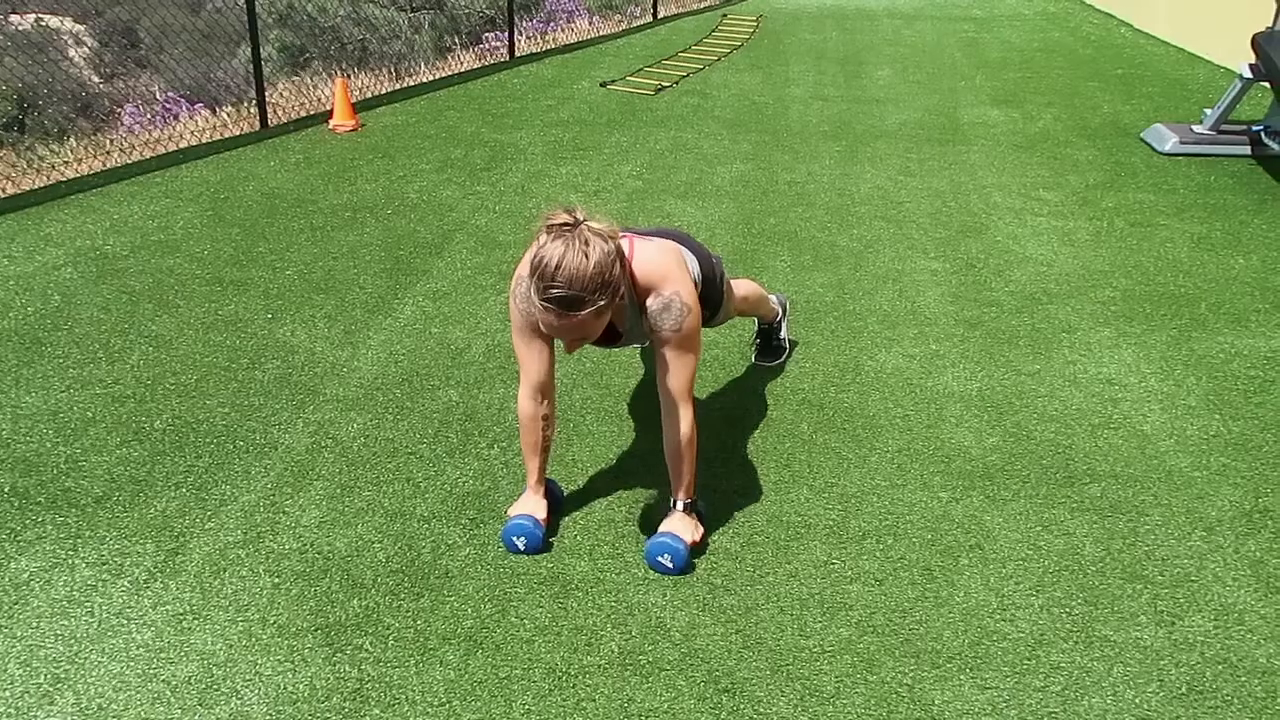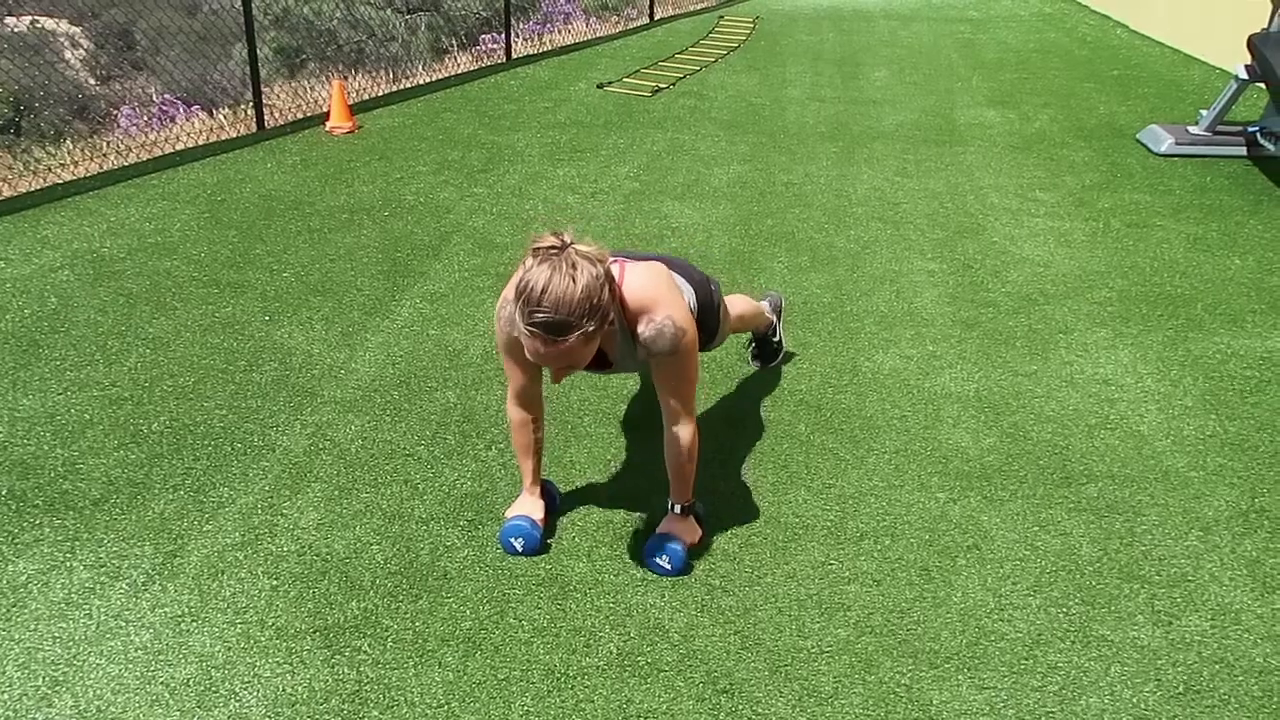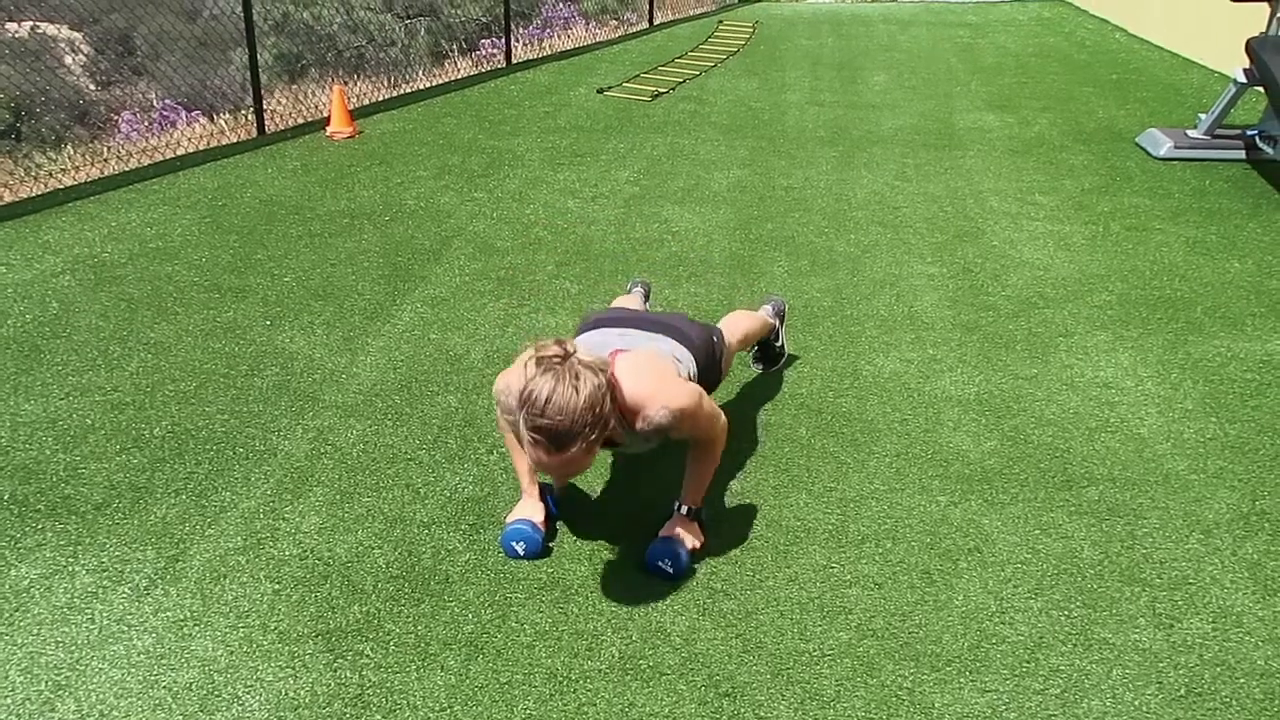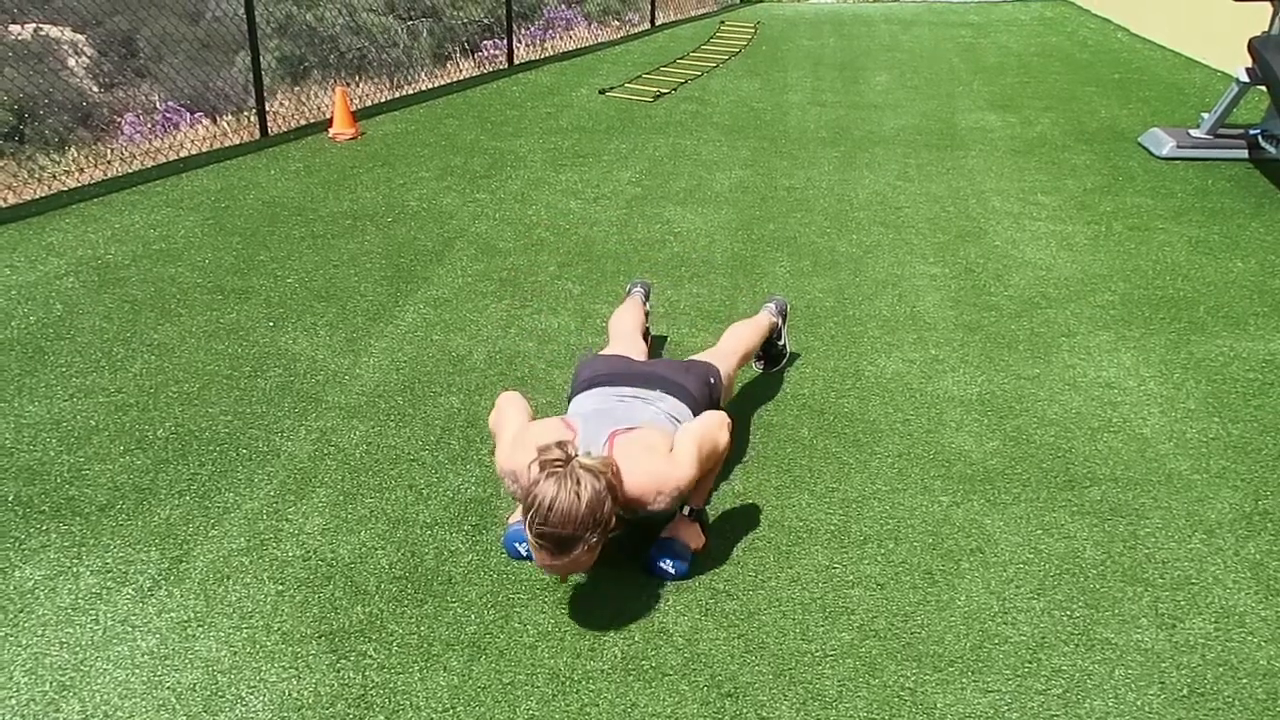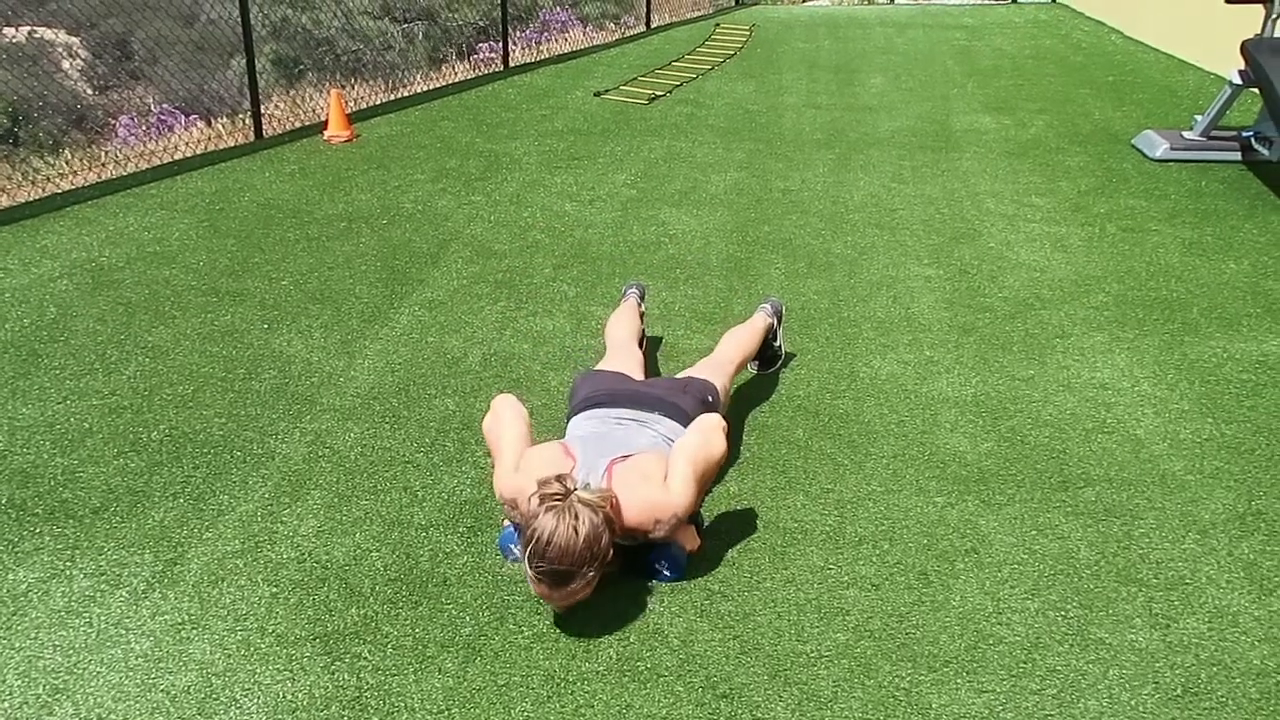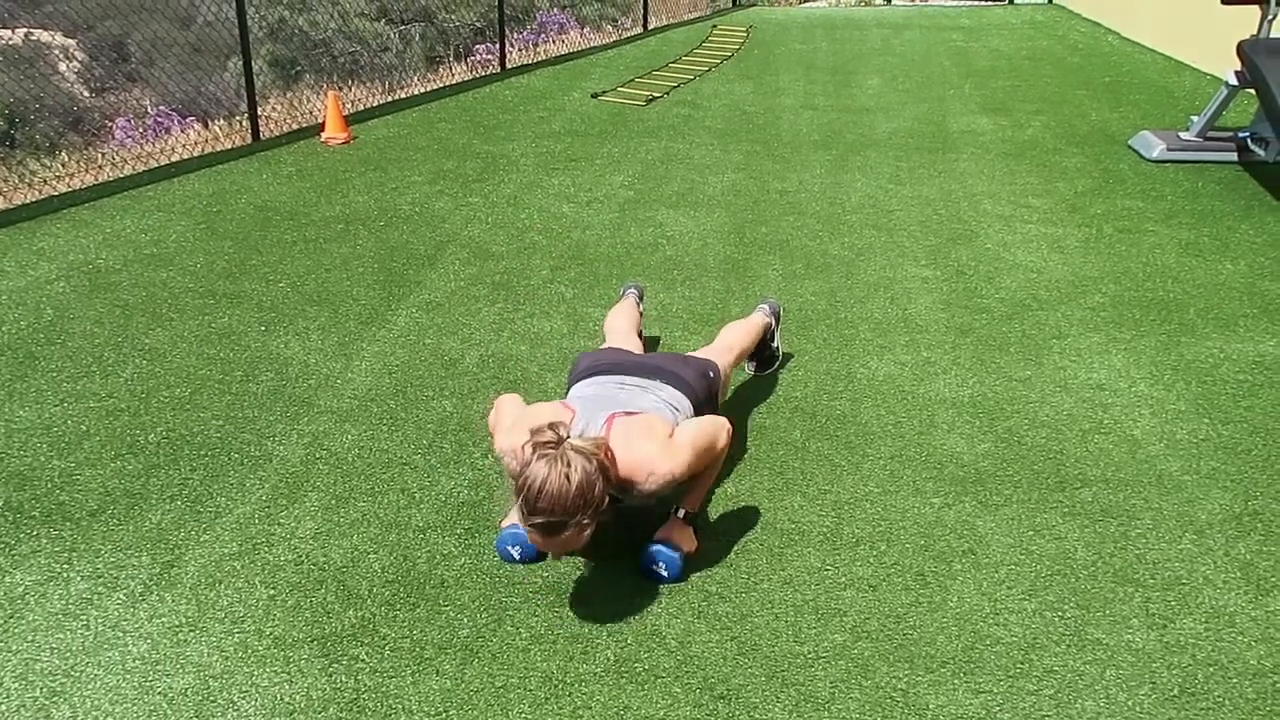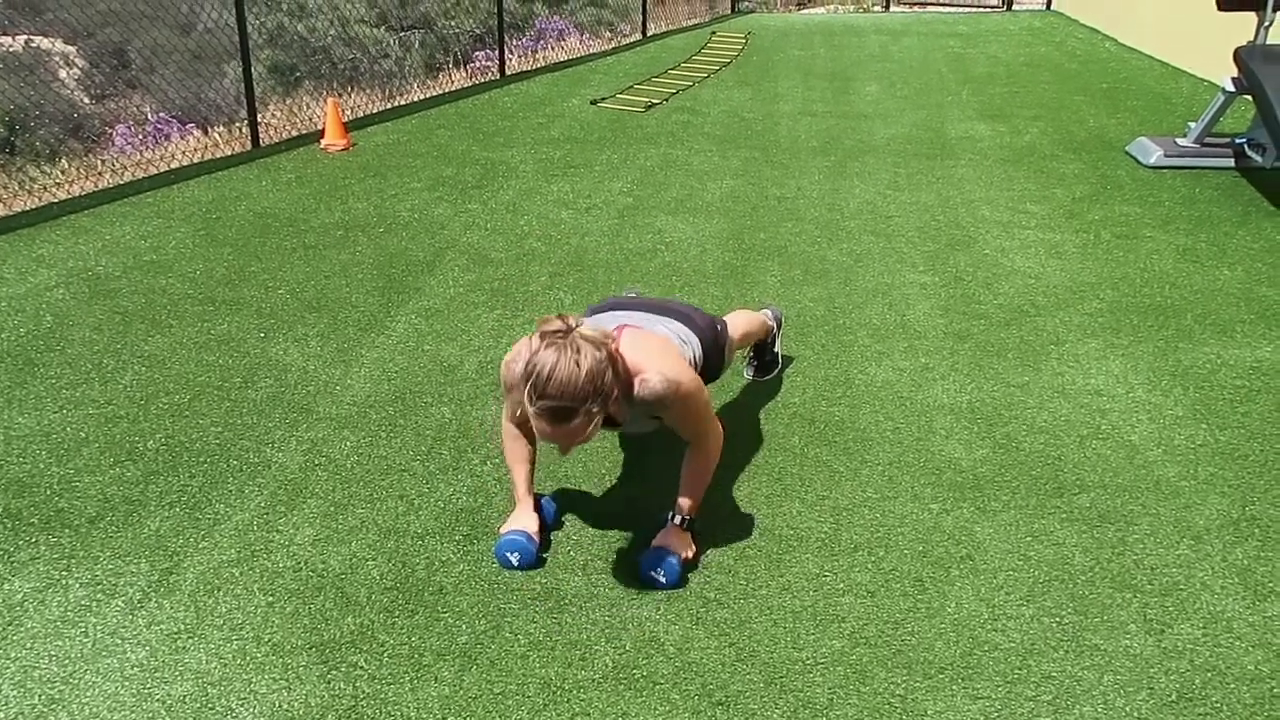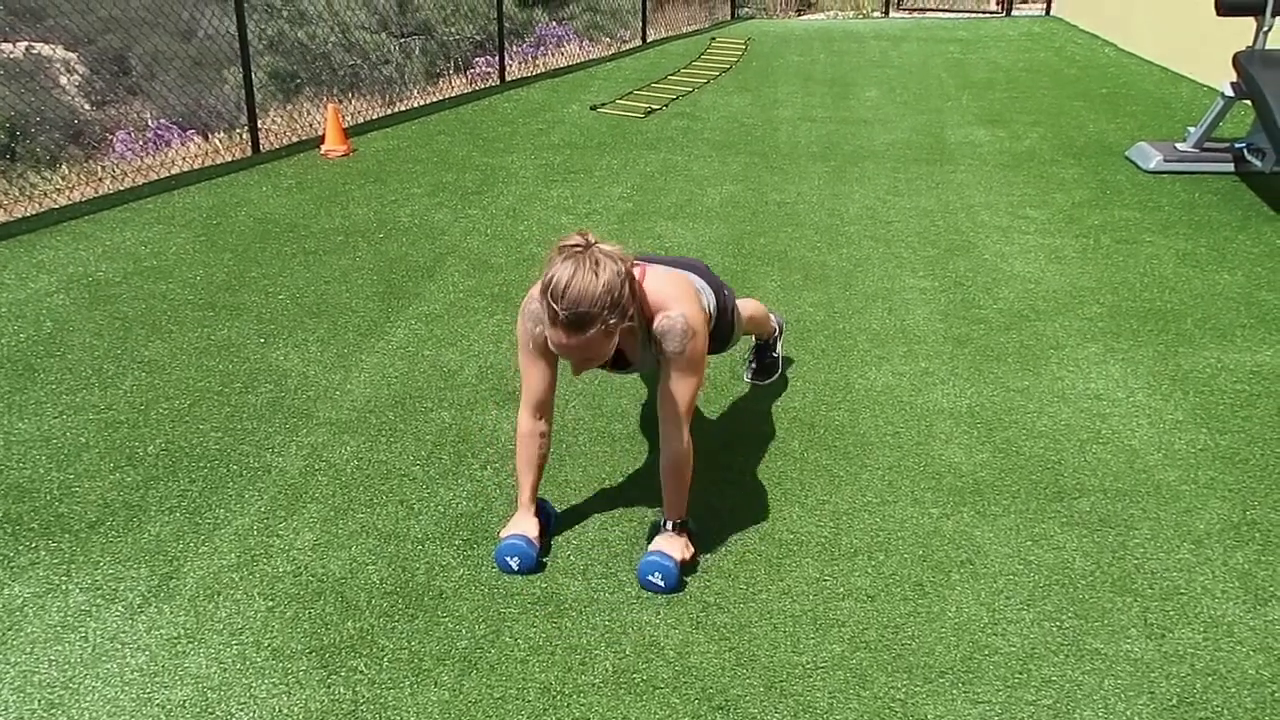
dt=0.3s
person 1, frame 1
left shoulder: (667, 294)
right shoulder: (532, 282)
left elbow: (678, 409)
right elbow: (534, 396)
left wrist: (682, 508)
right wrist: (534, 490)
left hip: (694, 270)
left knee: (734, 299)
left ankle: (772, 309)
person 1, frame 2
left shoulder: (660, 319)
right shoulder: (514, 309)
left elbow: (680, 421)
right elbow: (523, 406)
left wrist: (680, 510)
right wrist: (530, 491)
left hip: (683, 285)
right hip: (617, 276)
left knee: (731, 314)
left ankle: (766, 318)
person 1, frame 3
left shoulder: (660, 404)
right shoulder: (514, 390)
left elbow: (714, 431)
left wrist: (687, 513)
right wrist: (530, 496)
left hip: (680, 345)
right hip: (602, 328)
left knee: (729, 338)
left ankle: (769, 317)
right ankle: (637, 296)
person 1, frame 4
left shoulder: (660, 485)
right shoulder: (521, 467)
left elbow: (719, 425)
right elbow: (506, 404)
left wrist: (692, 515)
left hip: (677, 394)
right hip: (602, 383)
left knee: (726, 354)
right knee: (625, 343)
left ankle: (770, 317)
right ankle: (638, 297)
person 1, frame 5
left shoulder: (655, 512)
right shoulder: (521, 494)
left elbow: (714, 427)
right elbow: (503, 404)
left hip: (677, 413)
right hip: (598, 399)
left knee: (721, 363)
right knee: (620, 353)
left ankle: (765, 317)
right ankle: (633, 300)
person 1, frame 6
left shoulder: (652, 471)
right shoulder: (518, 449)
left elbow: (722, 433)
right elbow: (502, 406)
left wrist: (683, 518)
right wrist: (521, 506)
left hip: (674, 383)
right hip: (596, 373)
left knee: (722, 351)
left ankle: (764, 317)
right ankle: (632, 298)
person 1, frame 7
left shoulder: (660, 380)
right shoulder: (521, 365)
left elbow: (709, 440)
right elbow: (514, 423)
left wrist: (680, 523)
right wrist: (524, 506)
left hip: (684, 330)
right hip: (610, 313)
left knee: (728, 333)
left ankle: (766, 322)
person 1, frame 8
left shoulder: (676, 317)
right shoulder: (541, 307)
left elbow: (675, 432)
right elbow: (534, 414)
left wrist: (673, 528)
right wrist: (525, 511)
left hip: (701, 292)
left knee: (738, 318)
left ankle: (770, 327)
